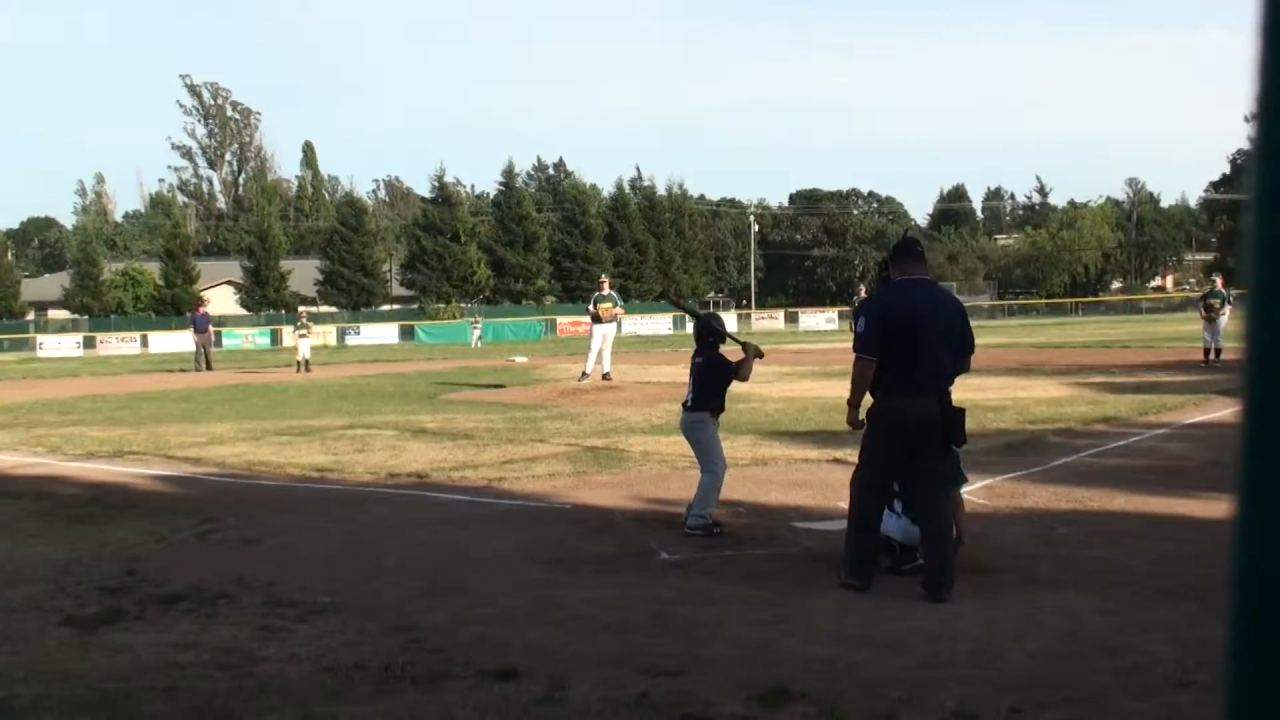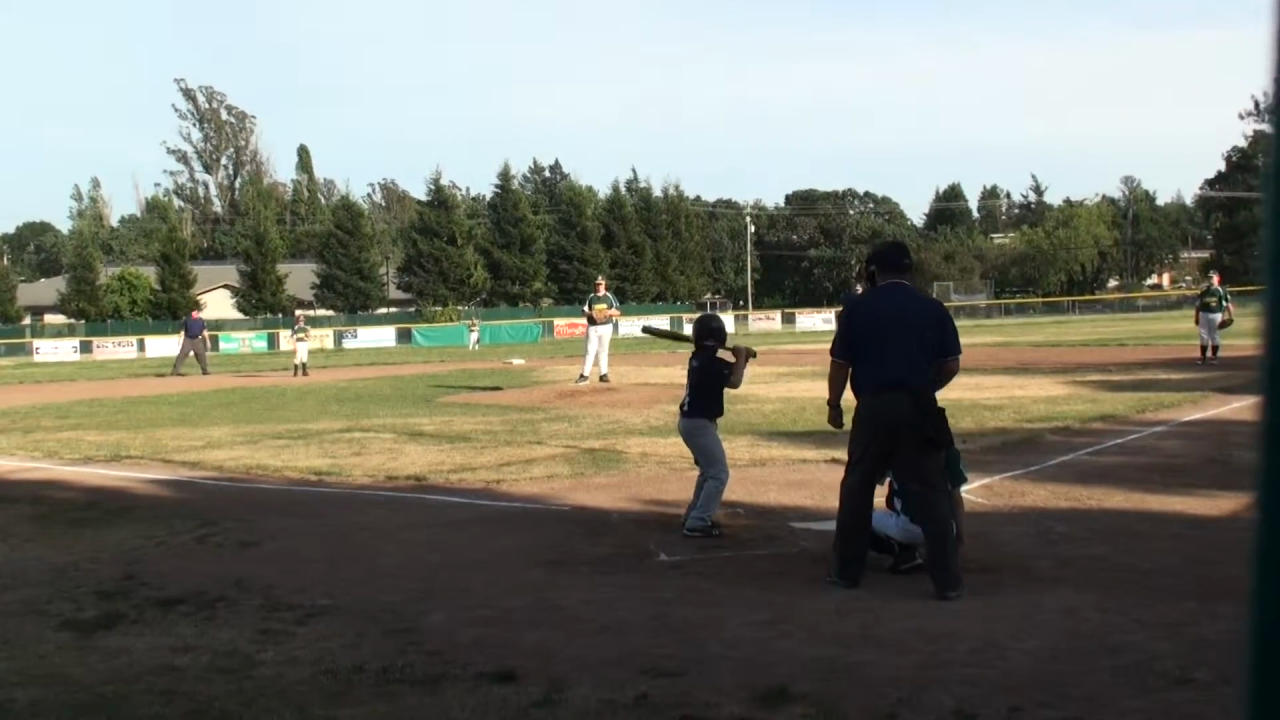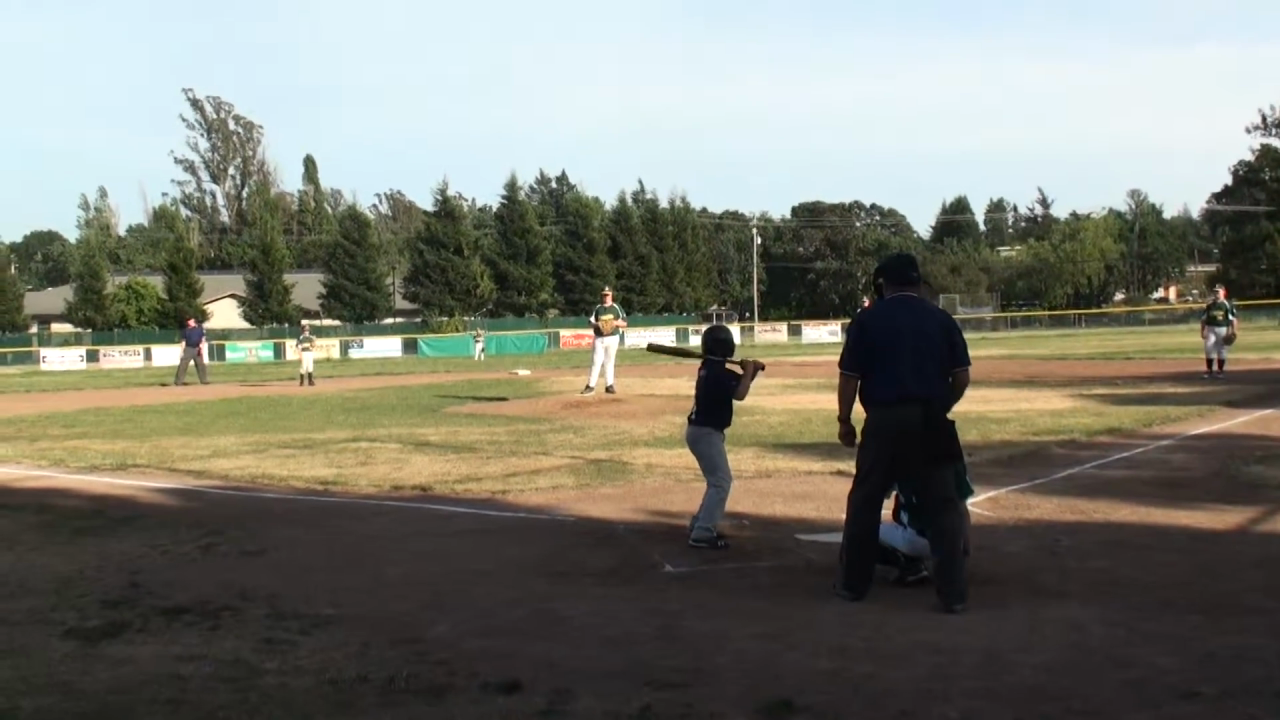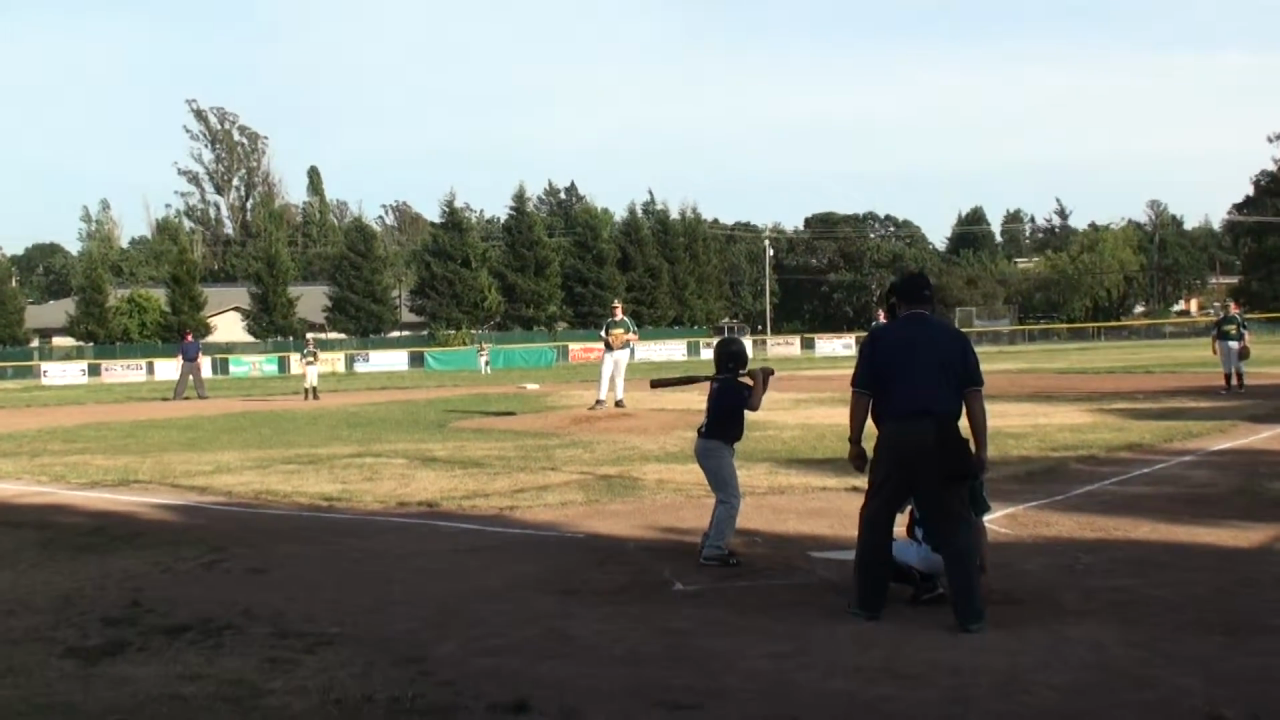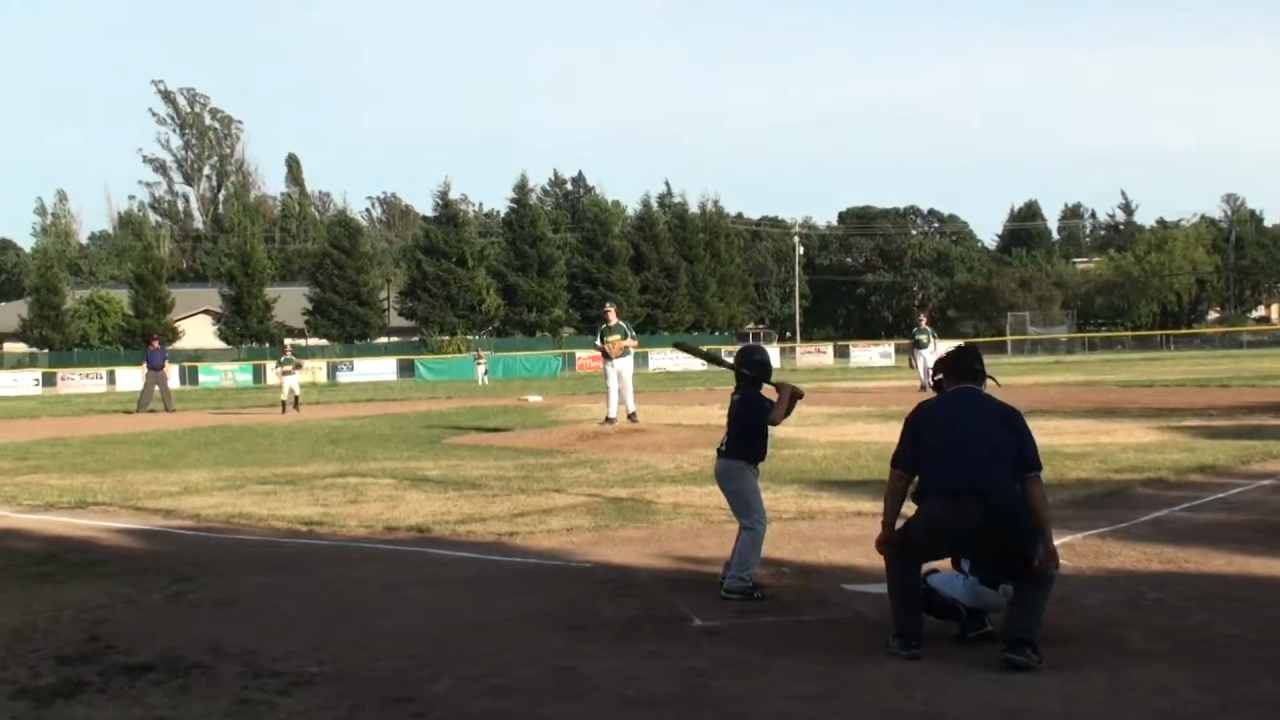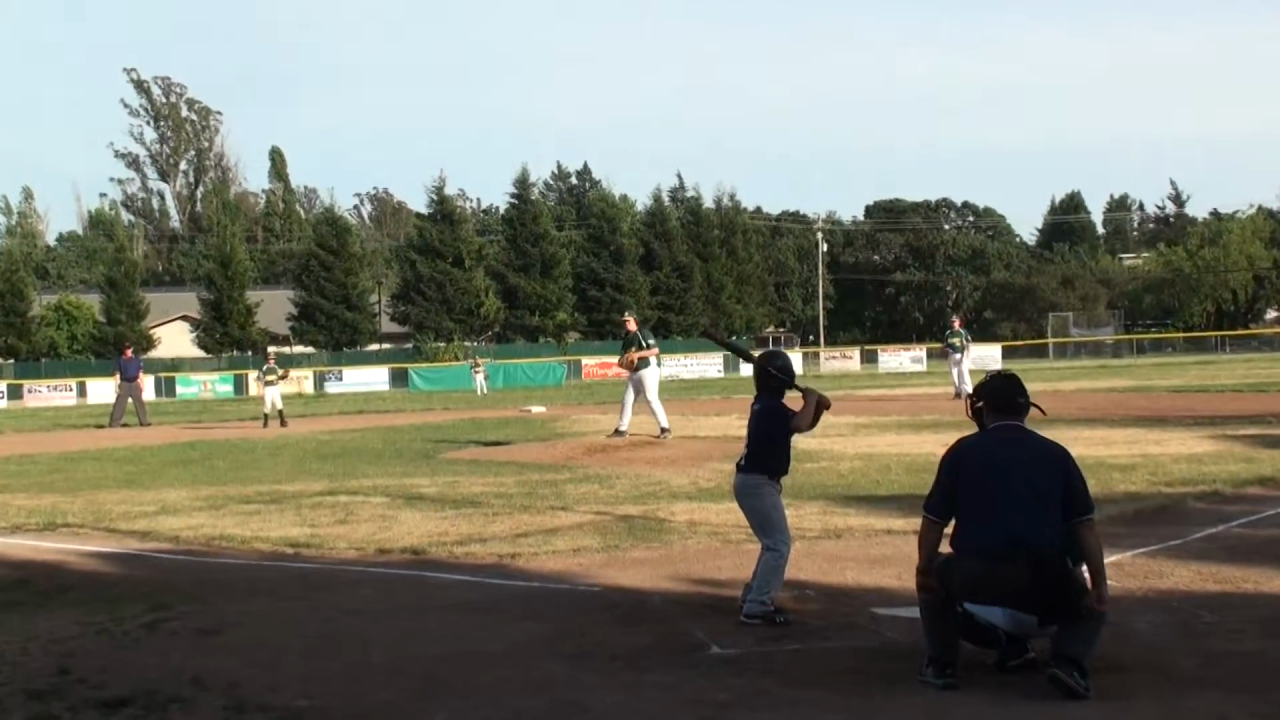
dt=0.7s
person 1, frame 1
left shoulder: (879, 302)
right shoulder: (951, 304)
left elbow: (866, 361)
right elbow: (964, 362)
left wrist: (853, 405)
left hip: (892, 409)
right hip: (936, 409)
left knee: (868, 490)
right knee: (935, 496)
left ankle: (857, 572)
right ankle: (939, 583)
person 1, frame 2
left shoulder: (857, 307)
right shoulder: (932, 307)
left elbow: (840, 364)
right elbow: (951, 365)
left wrist: (834, 405)
left hip: (873, 409)
right hip: (918, 409)
left knee: (857, 489)
right knee: (931, 493)
left ankle: (847, 571)
right ankle: (947, 580)
person 1, frame 3
left shoulder: (867, 320)
right shoulder: (941, 319)
left elbow: (849, 377)
right elbow: (961, 377)
left wrist: (844, 420)
left hip: (882, 422)
right hip: (928, 421)
left knee: (865, 502)
right knee: (941, 506)
left ankle: (853, 584)
right ankle: (953, 593)
person 1, frame 4
left shoulder: (879, 337)
right shoulder: (955, 337)
left elbow: (861, 396)
right elbow: (973, 397)
left wrist: (855, 443)
right wrist: (981, 448)
left hip: (895, 439)
right hip: (942, 439)
left knee: (876, 519)
right knee: (955, 525)
left ankle: (867, 603)
right ankle: (970, 613)
person 1, frame 5
left shoulder: (925, 412)
right shoulder: (1008, 415)
left elbow: (899, 477)
right elbow: (1032, 482)
left wrist: (887, 527)
right wrist: (1046, 541)
left hip: (937, 517)
right hip: (995, 520)
left knee: (899, 553)
right knee: (1037, 571)
left ankle: (906, 638)
right ankle: (1020, 642)
person 1, frame 6
left shoulder: (963, 451)
right shoulder: (1055, 453)
left elbow: (934, 521)
right elbow: (1084, 524)
left wrist: (924, 572)
right wrist: (1099, 584)
left hip: (976, 576)
right hip: (1041, 578)
left knee: (934, 576)
right knee: (1089, 606)
left ankle: (941, 664)
right ankle: (1069, 662)
person 2, frame 1
left shoulder: (701, 356)
right shoulder: (713, 358)
left elbow: (731, 369)
right elbow: (743, 375)
left wrist: (748, 357)
right wrist: (750, 352)
left hip: (695, 418)
right hip: (700, 420)
left knee: (716, 467)
right knee: (714, 470)
left ankle: (696, 513)
right ankle: (697, 521)
person 2, frame 2
left shoulder: (699, 358)
right shoulder: (709, 362)
left elbow: (729, 371)
right elbow: (735, 382)
left wrist: (742, 357)
right wrist: (741, 357)
left hip: (691, 421)
right hip: (700, 424)
left knee: (709, 471)
right knee: (719, 473)
left ankle: (694, 515)
right ankle: (697, 523)
person 2, frame 3
left shoulder: (710, 369)
right shoulder: (716, 373)
left elbow: (738, 384)
right elbow: (740, 393)
left wrist: (752, 369)
right wrist: (749, 370)
left hip: (702, 431)
right hip: (706, 433)
left knee: (718, 480)
right knee: (720, 482)
left ankle: (700, 526)
right ankle: (702, 534)
person 2, frame 4
left shoulder: (723, 382)
right shoulder: (729, 385)
left elbow: (753, 395)
right elbow: (754, 404)
left wrist: (763, 378)
right wrist: (758, 380)
left hip: (712, 444)
right hip: (715, 447)
left knee: (726, 496)
right knee: (730, 498)
left ankle: (710, 544)
right ankle: (714, 552)
person 2, frame 5
left shoulder: (746, 395)
right shoulder: (750, 397)
left elbow: (781, 413)
right elbow: (774, 419)
left wrist: (791, 397)
right wrist: (784, 393)
left hip: (735, 465)
right hip: (737, 467)
left knee: (750, 522)
right knee: (755, 524)
left ankle: (733, 574)
right ankle: (736, 583)
person 2, frame 6
left shoulder: (767, 405)
right shoulder: (771, 407)
left elbow: (805, 425)
right elbow: (799, 424)
left wrist: (818, 406)
right wrist: (810, 399)
left hip: (755, 480)
right hip: (757, 483)
left knee: (773, 542)
right knee: (778, 544)
left ankle: (753, 598)
right ankle: (757, 608)
